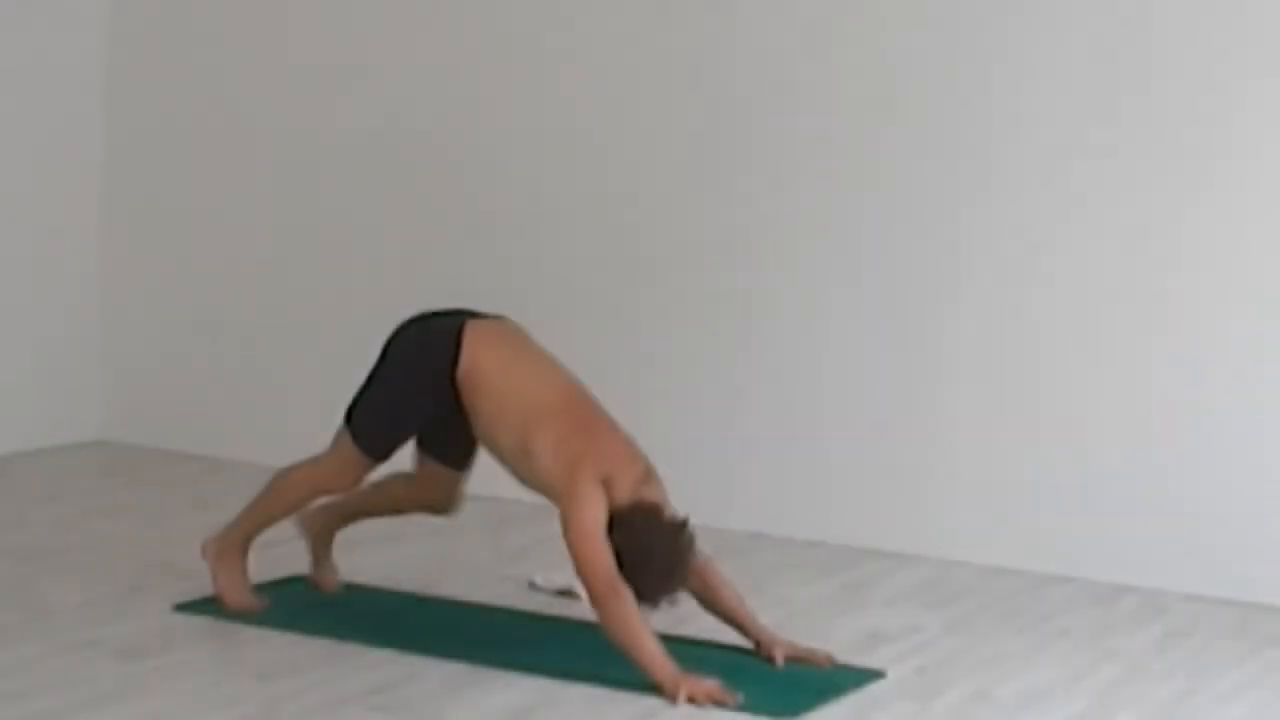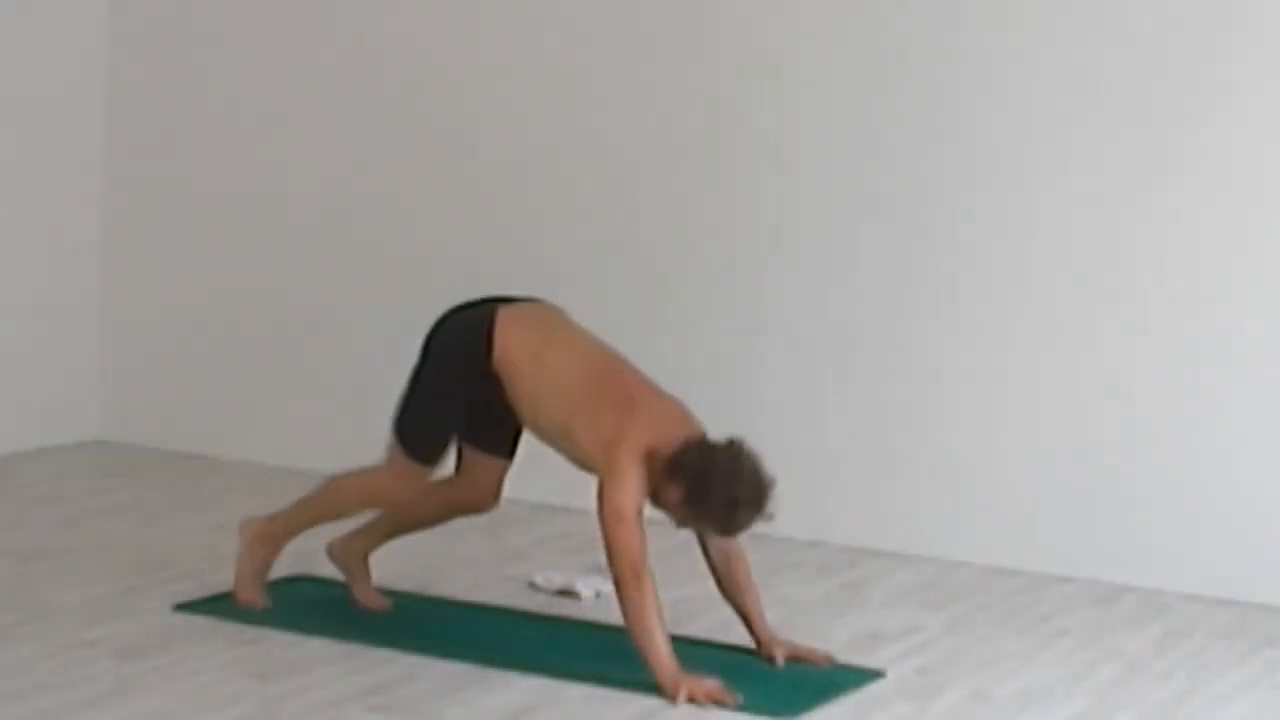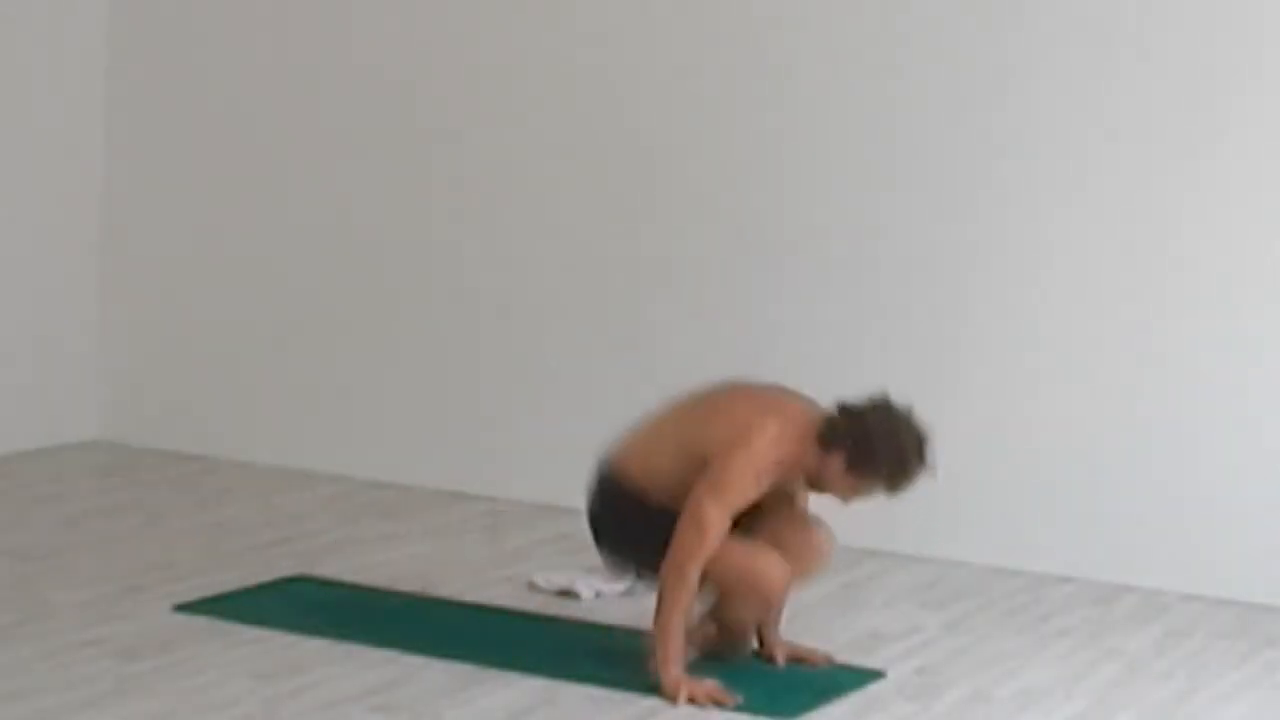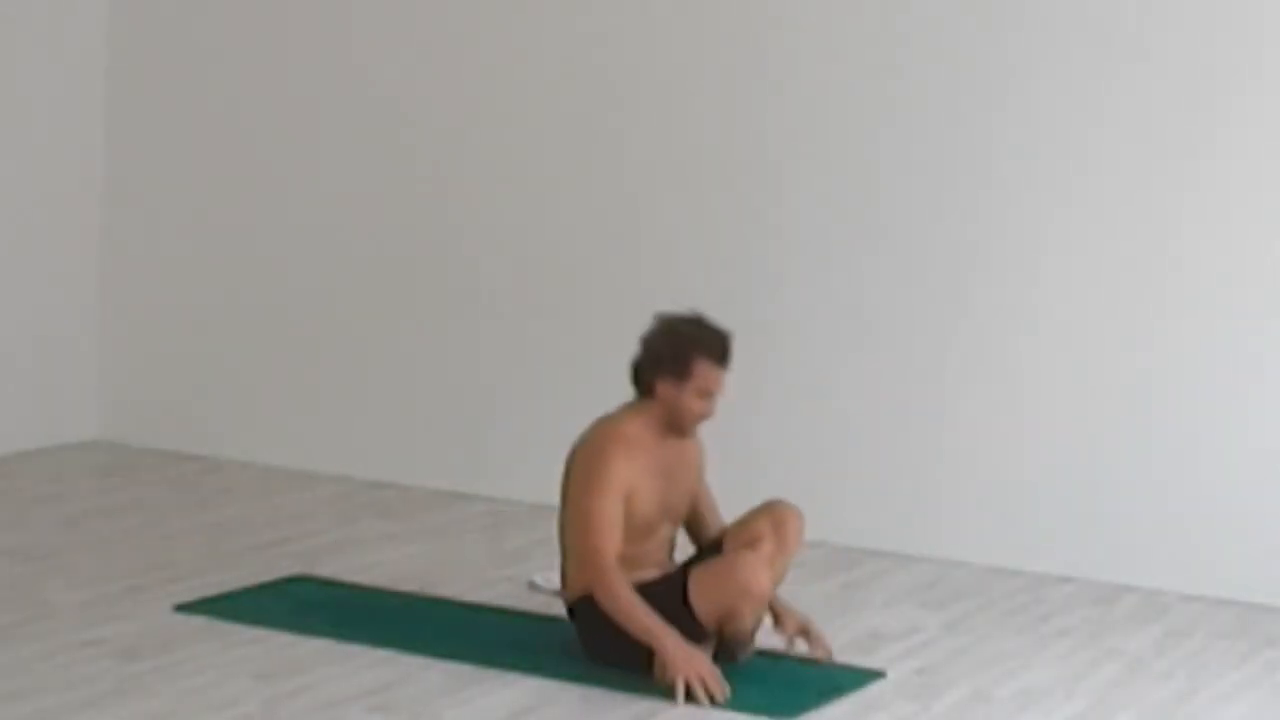
dt=1s
person 1, frame 1
left shoulder: (641, 482)
right shoulder: (585, 486)
left elbow: (694, 563)
right elbow: (605, 594)
left wrist: (762, 636)
right wrist: (671, 678)
left hip: (476, 348)
right hip: (436, 352)
left knee: (439, 492)
right knee: (342, 469)
left ankle: (325, 523)
right ankle: (228, 546)
person 1, frame 2
left shoulder: (691, 444)
right shoulder: (628, 457)
left elbow: (722, 545)
right elbow: (631, 574)
left wrist: (764, 635)
right wrist: (670, 677)
left hip: (516, 329)
right hip: (470, 342)
left knee: (476, 495)
right knee: (405, 484)
left ankle: (353, 550)
right ankle: (268, 535)
person 1, frame 3
left shoulder: (812, 436)
right shoulder: (757, 450)
left elbow: (784, 530)
right elbow: (684, 564)
left wrist: (770, 636)
right wrist: (670, 674)
left hip: (680, 498)
right hip: (627, 501)
left knee: (813, 542)
right knee: (765, 574)
left ankle: (715, 629)
right ankle: (692, 638)
person 1, frame 4
left shoulder: (685, 444)
right shoulder: (612, 452)
left elbow: (713, 539)
right elbow: (601, 571)
left wrist: (774, 607)
right wrist: (671, 646)
left hip: (664, 596)
right hip: (613, 624)
left knee: (782, 520)
right knee: (746, 570)
left ankle: (707, 645)
right ankle: (710, 655)
